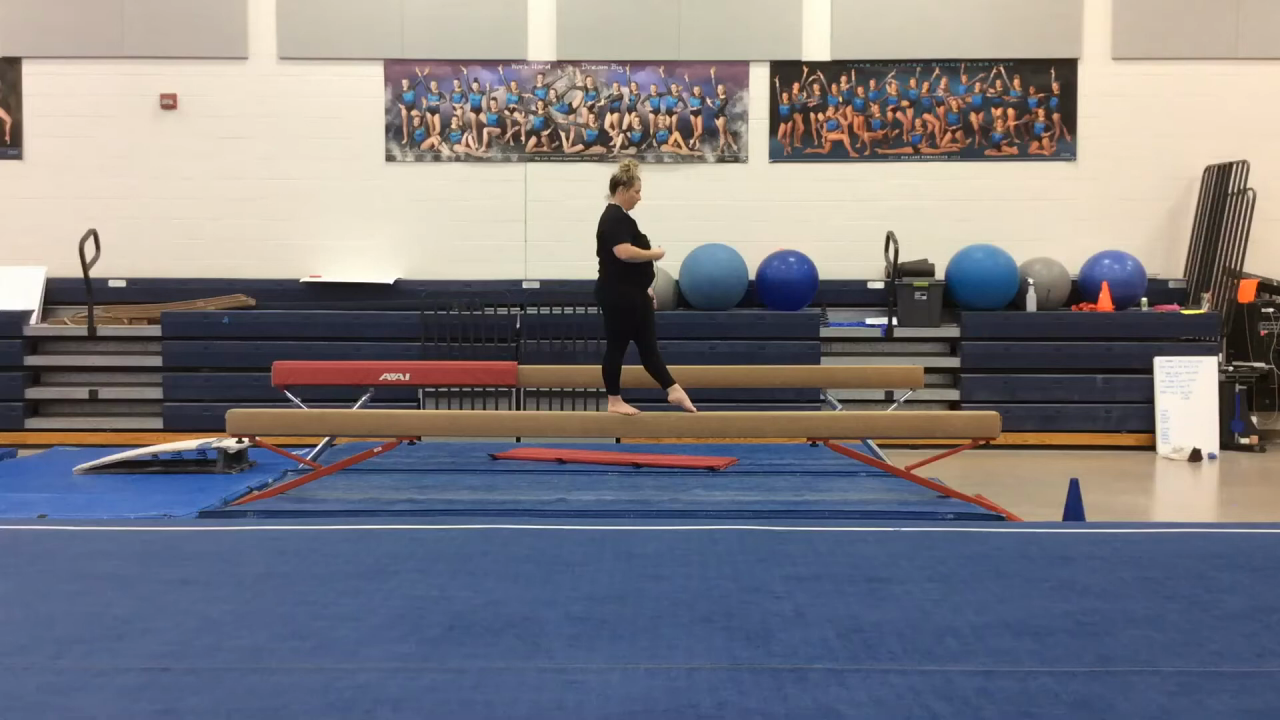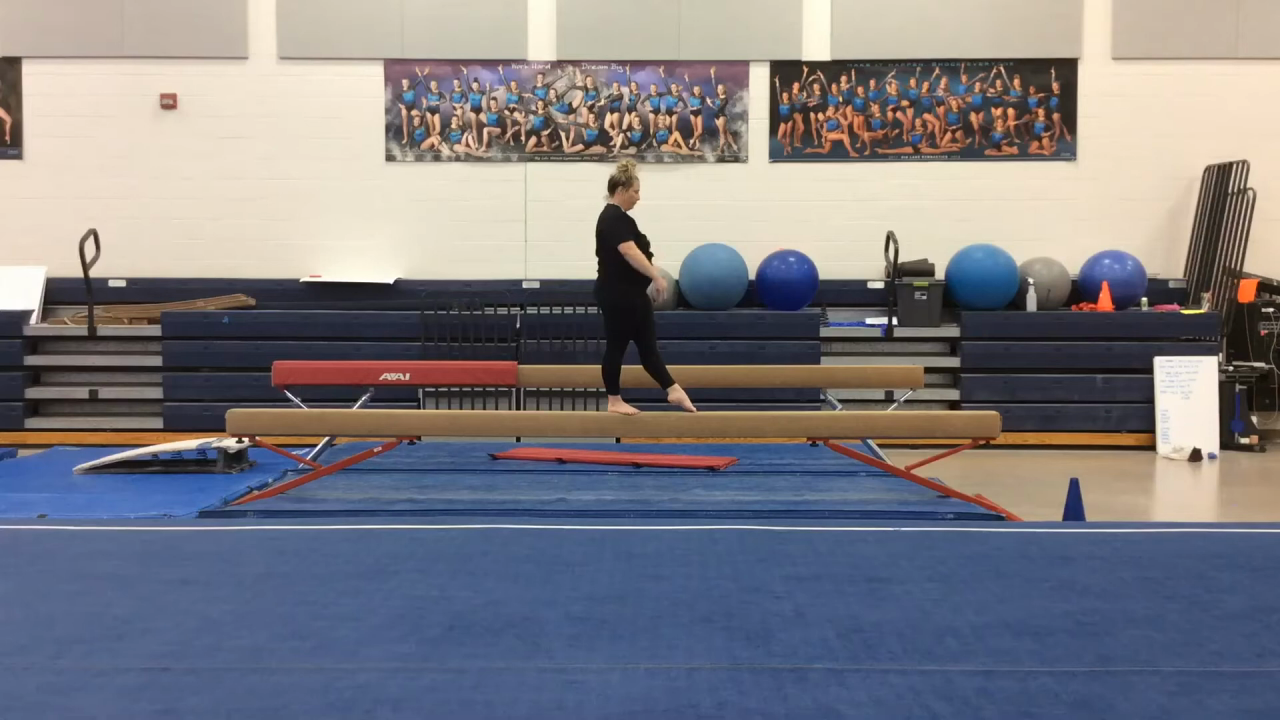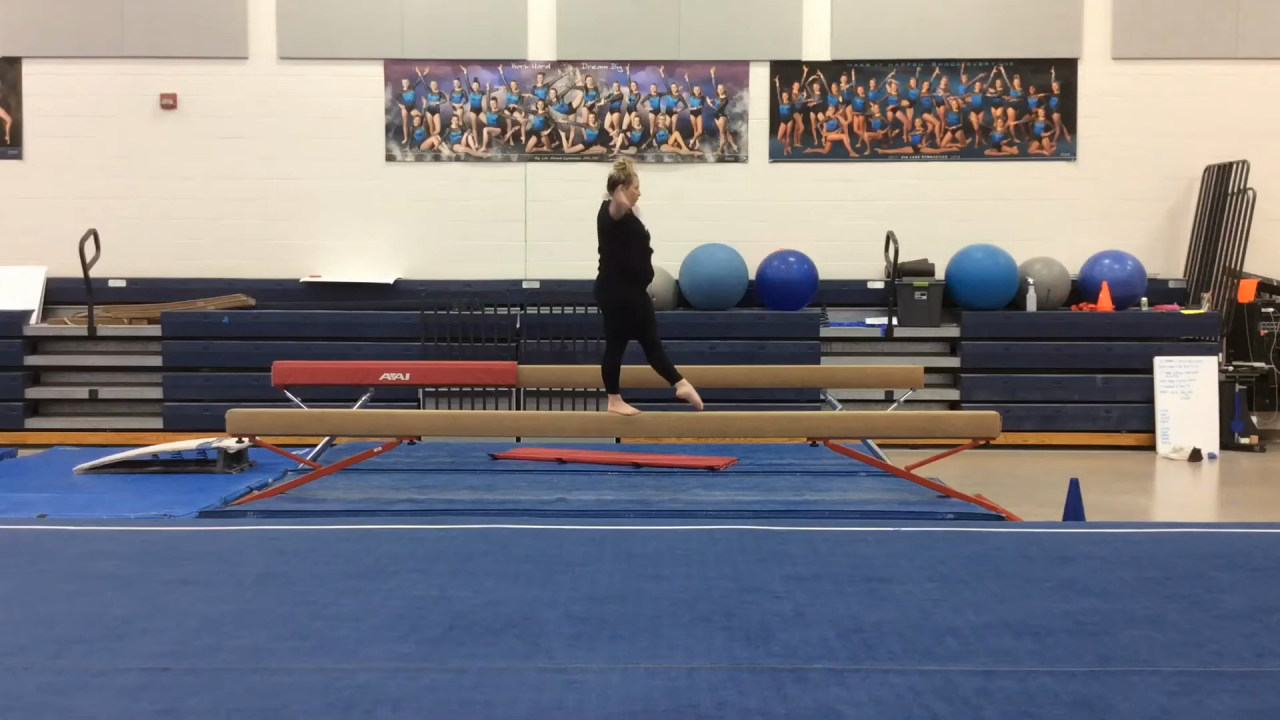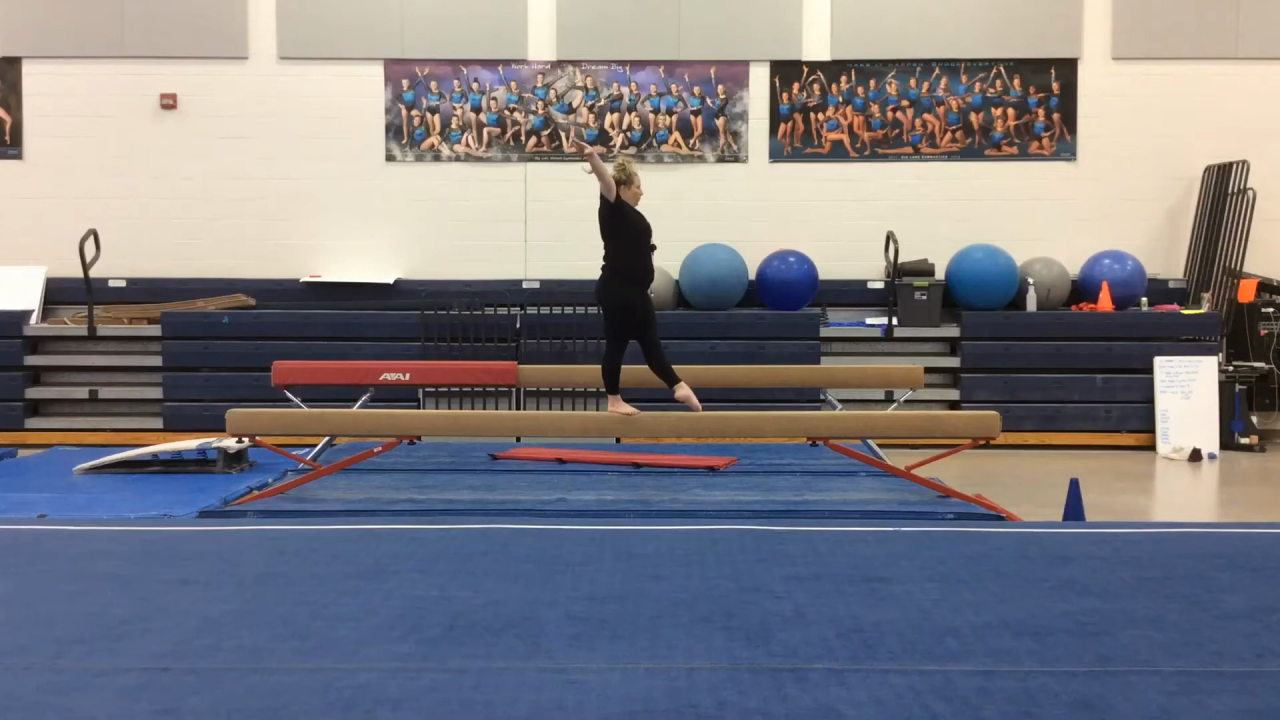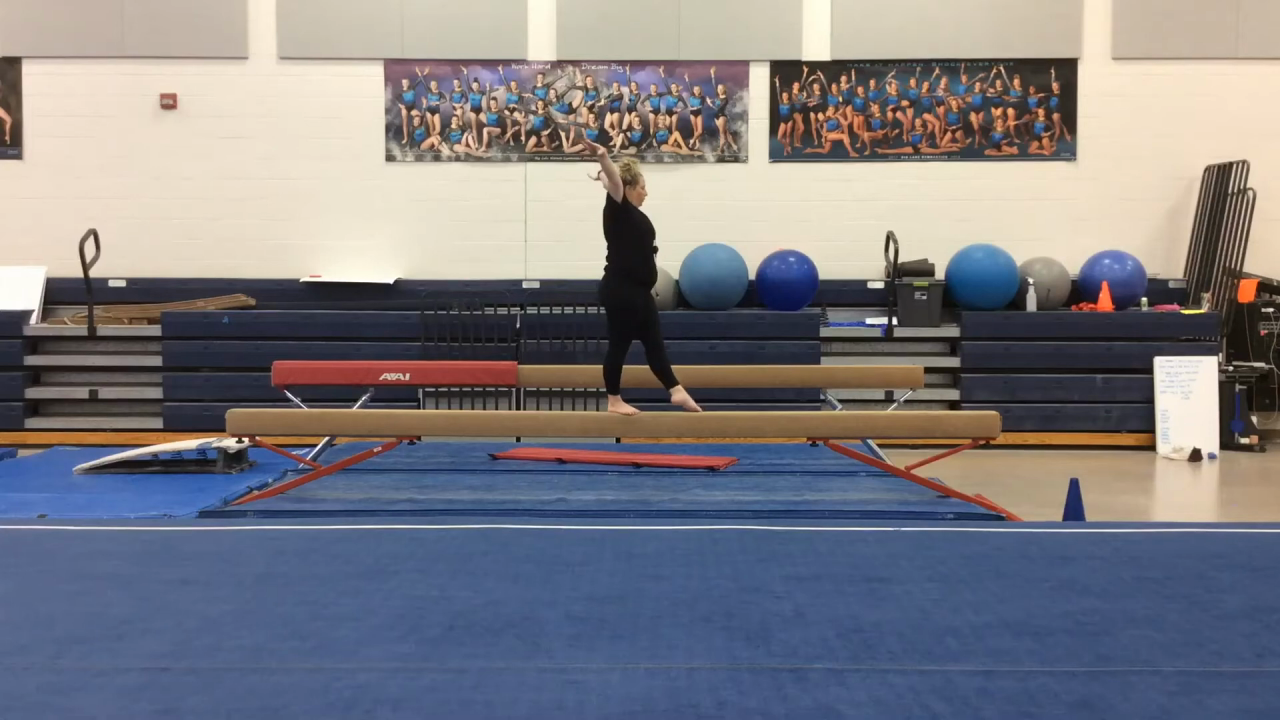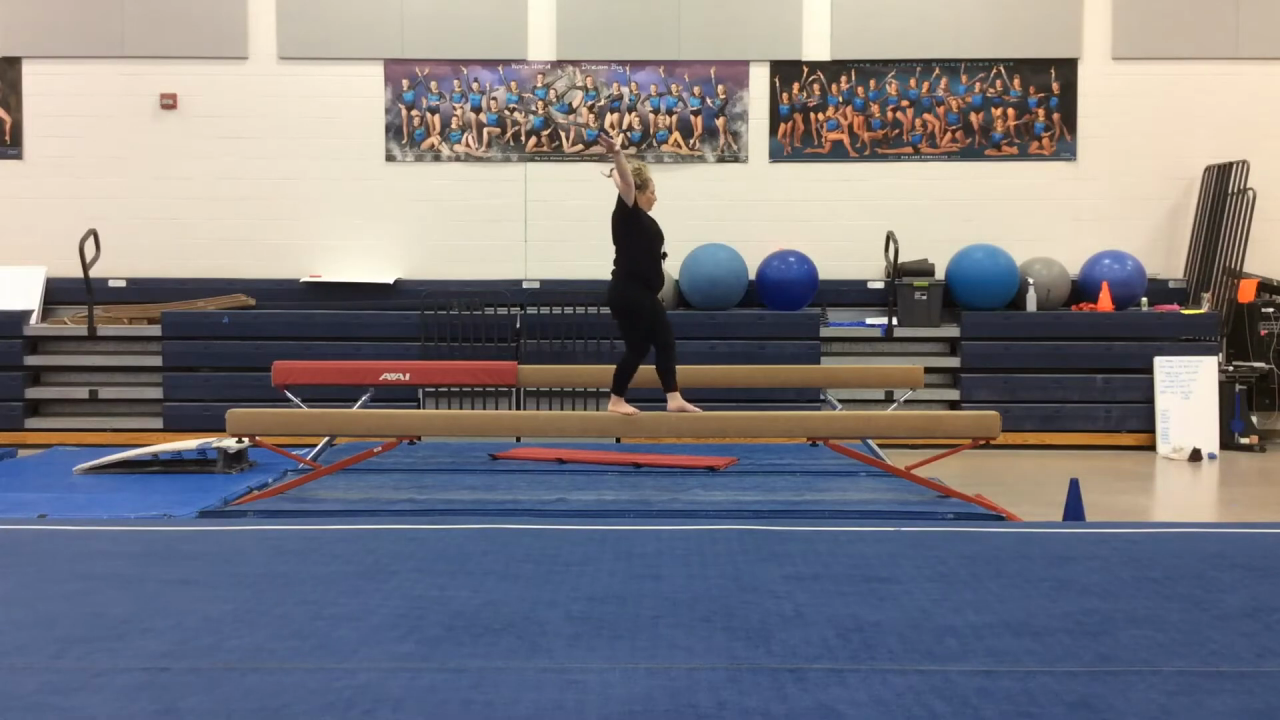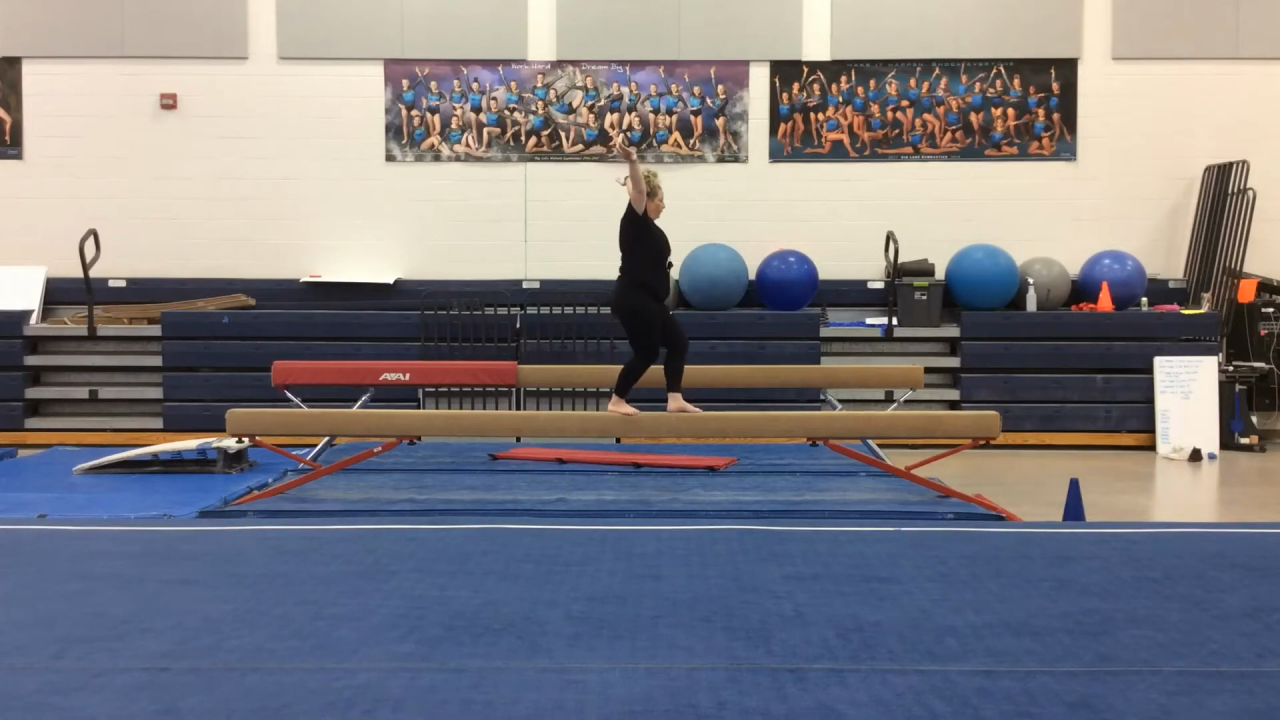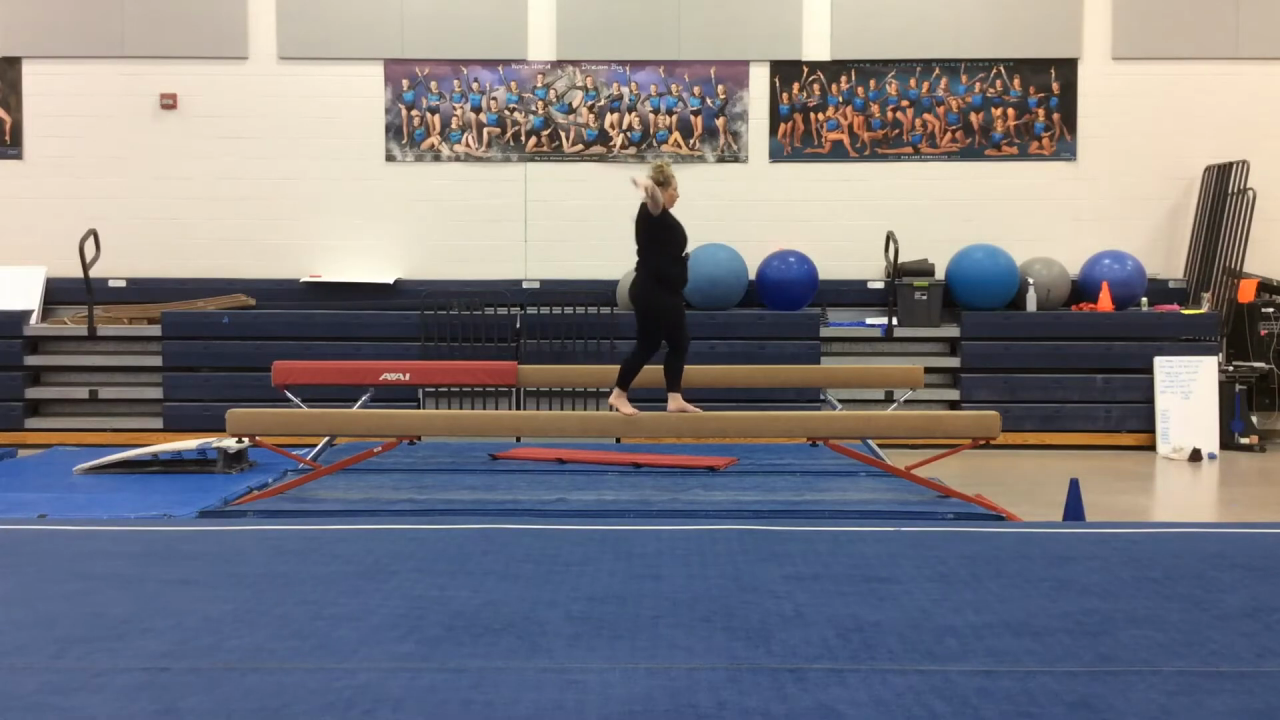
dt=0.3s
person 1, frame 1
left shoulder: (620, 217)
right shoulder: (614, 218)
right elbow: (624, 253)
left wrist: (645, 288)
right wrist: (655, 254)
left hip: (632, 295)
right hip: (617, 296)
left knee: (648, 346)
right knee: (617, 346)
left ankle: (674, 391)
right ankle: (614, 402)
person 1, frame 2
left shoulder: (619, 217)
right shoulder: (612, 218)
left elbow: (635, 251)
right elbow: (629, 252)
left wrist: (652, 276)
right wrist: (656, 276)
left hip: (632, 294)
right hip: (616, 295)
left knee: (648, 345)
right knee: (617, 346)
left ankle: (673, 391)
right ankle: (614, 401)
person 1, frame 3
left shoulder: (624, 214)
right shoulder: (610, 211)
right elbow: (618, 206)
right wrist: (620, 200)
left hip: (634, 291)
right hip: (615, 292)
left knee: (652, 342)
right knee: (616, 345)
left ankle: (681, 385)
right ankle: (614, 401)
person 1, frame 4
left shoulder: (627, 212)
right shoulder: (613, 209)
left elbow: (613, 181)
right elbow: (607, 182)
left wrist: (596, 163)
right wrist: (592, 157)
left hip: (636, 292)
right hip: (616, 292)
left knee: (651, 343)
right knee: (616, 345)
left ankle: (679, 388)
right ankle: (614, 401)
person 1, frame 5
left shoulder: (630, 213)
right shoulder: (618, 210)
left elbow: (616, 183)
right elbow: (615, 184)
left wrist: (603, 174)
right wrist: (602, 158)
left hip: (638, 292)
right hip: (619, 291)
left knee: (654, 342)
right knee: (619, 345)
left ankle: (677, 392)
right ankle: (614, 401)
person 1, frame 6
left shoulder: (639, 218)
right shoulder: (627, 214)
left elbow: (626, 185)
right elbow: (627, 185)
left wrist: (616, 171)
right wrist: (618, 154)
left hip: (644, 295)
right hip: (628, 294)
left knee: (665, 343)
right knee: (638, 348)
left ankle: (674, 400)
right ankle: (616, 400)
person 1, frame 7
left shoulder: (646, 226)
right shoulder: (635, 222)
left elbow: (638, 192)
right elbow: (639, 193)
left wrist: (631, 178)
right wrist: (633, 162)
left hip: (649, 301)
right hip: (633, 300)
left knee: (678, 344)
right knee: (646, 353)
left ankle: (675, 400)
right ankle: (617, 401)
person 1, frame 8
left shoulder: (661, 215)
right shoulder: (652, 212)
right elbow: (654, 199)
left wrist: (651, 187)
right wrist: (648, 186)
left hip: (665, 292)
right hip: (651, 292)
left knee: (679, 343)
right knee: (647, 346)
left ankle: (675, 399)
right ankle: (618, 395)
